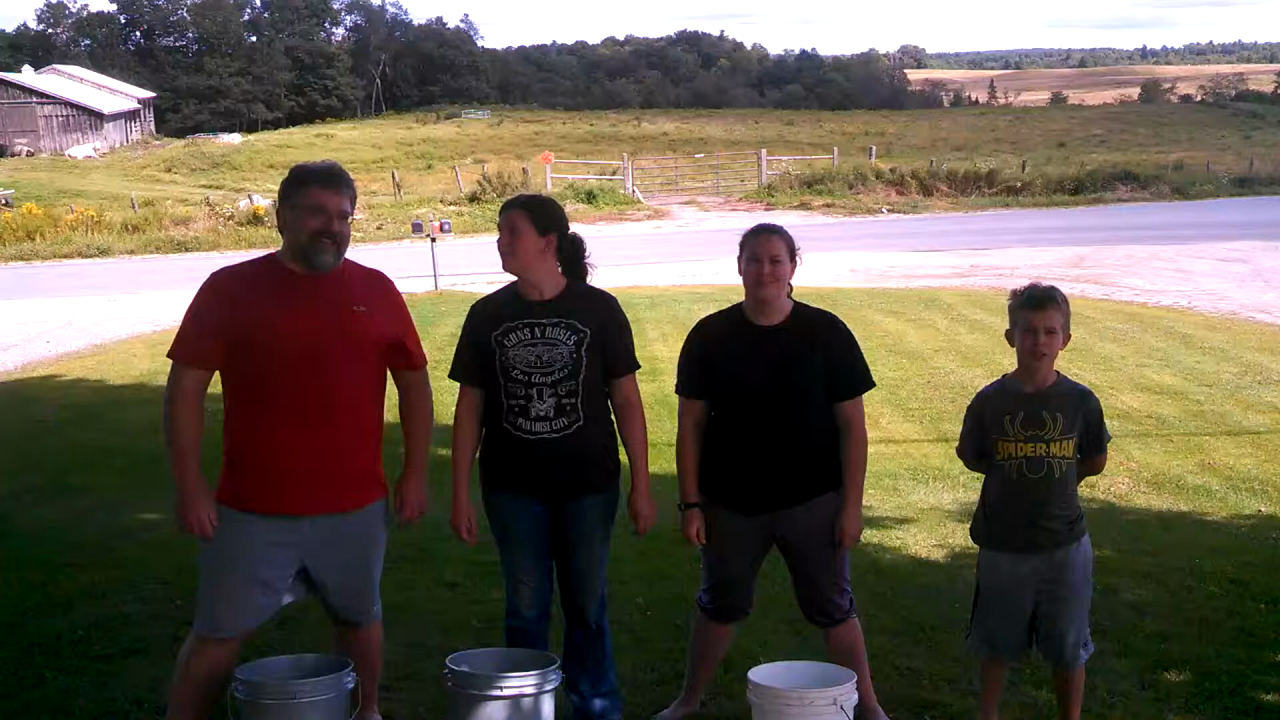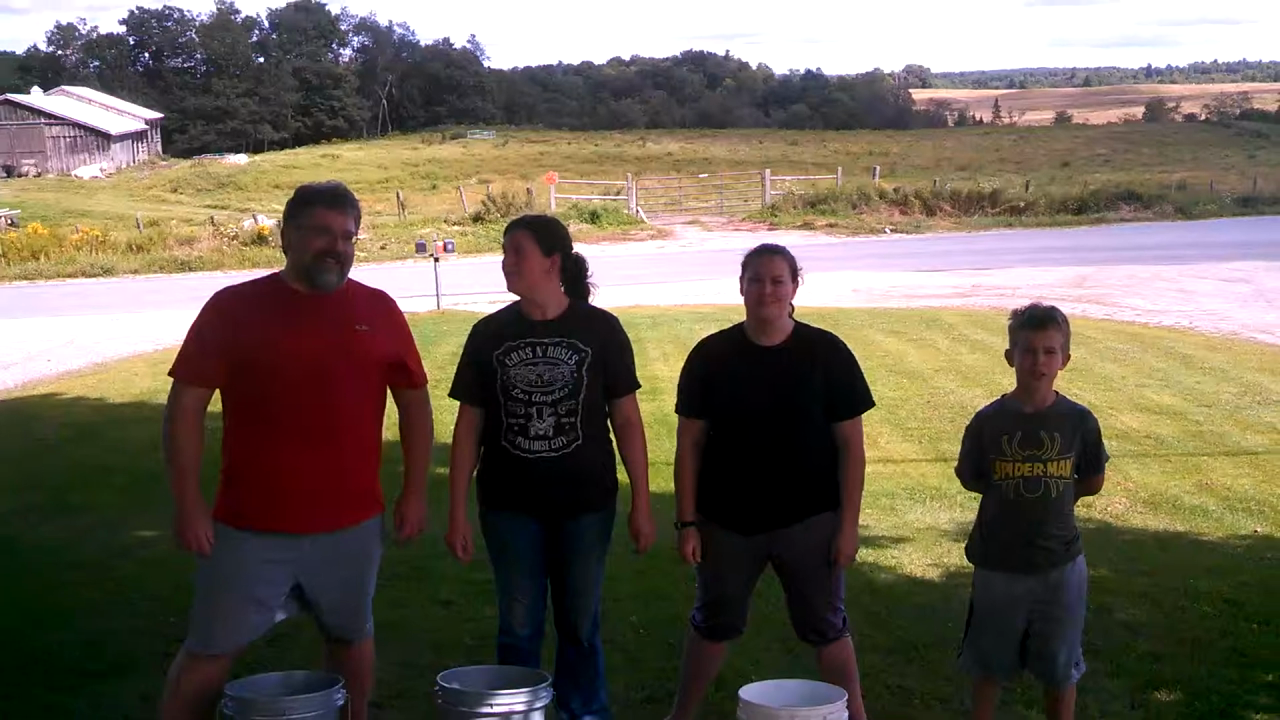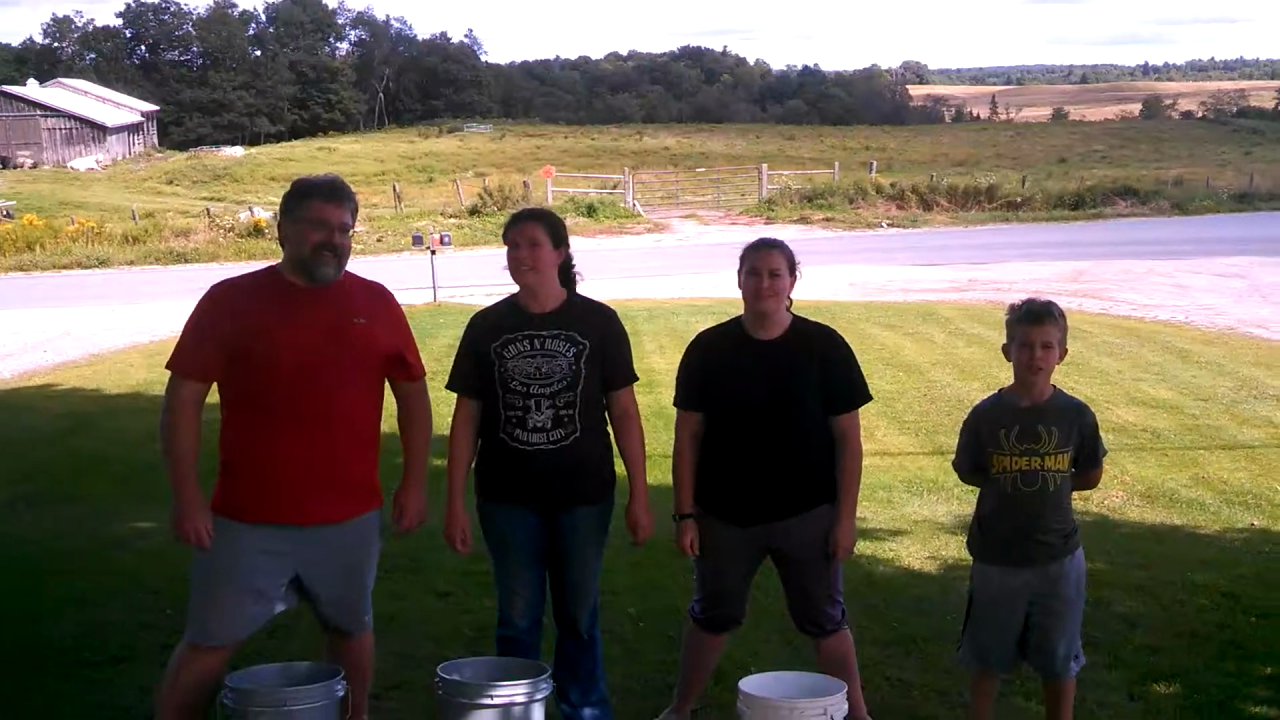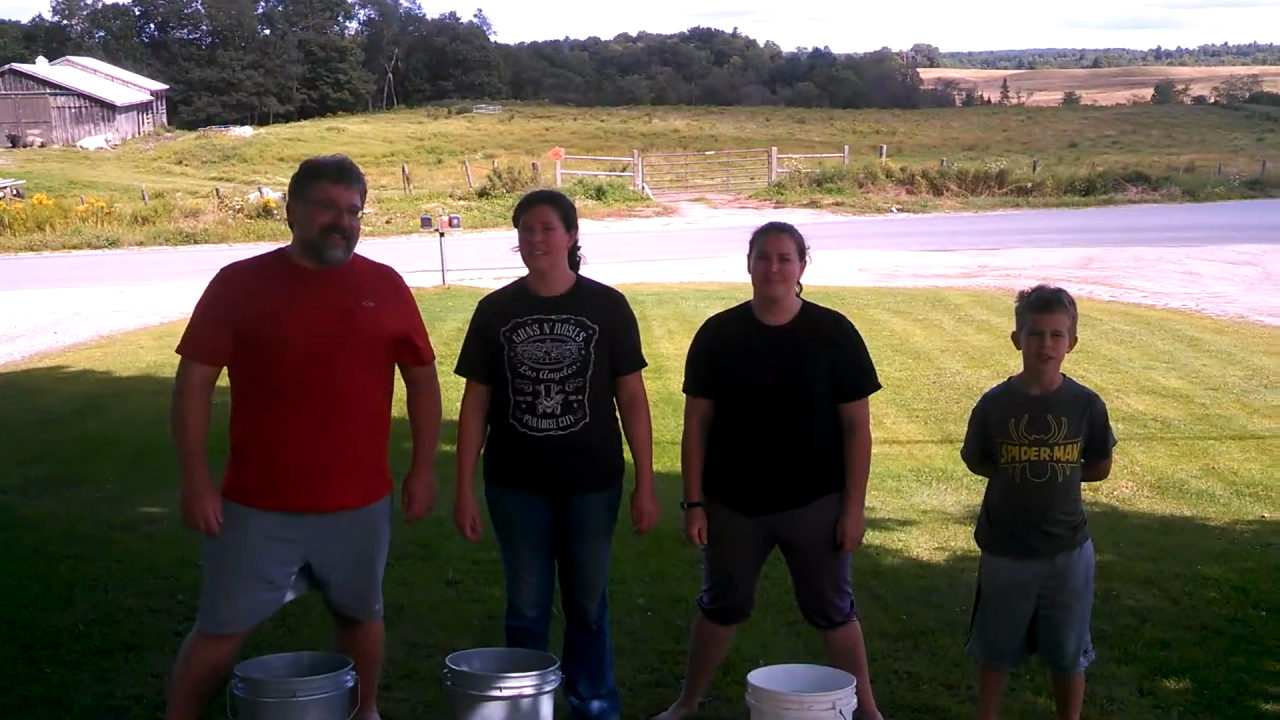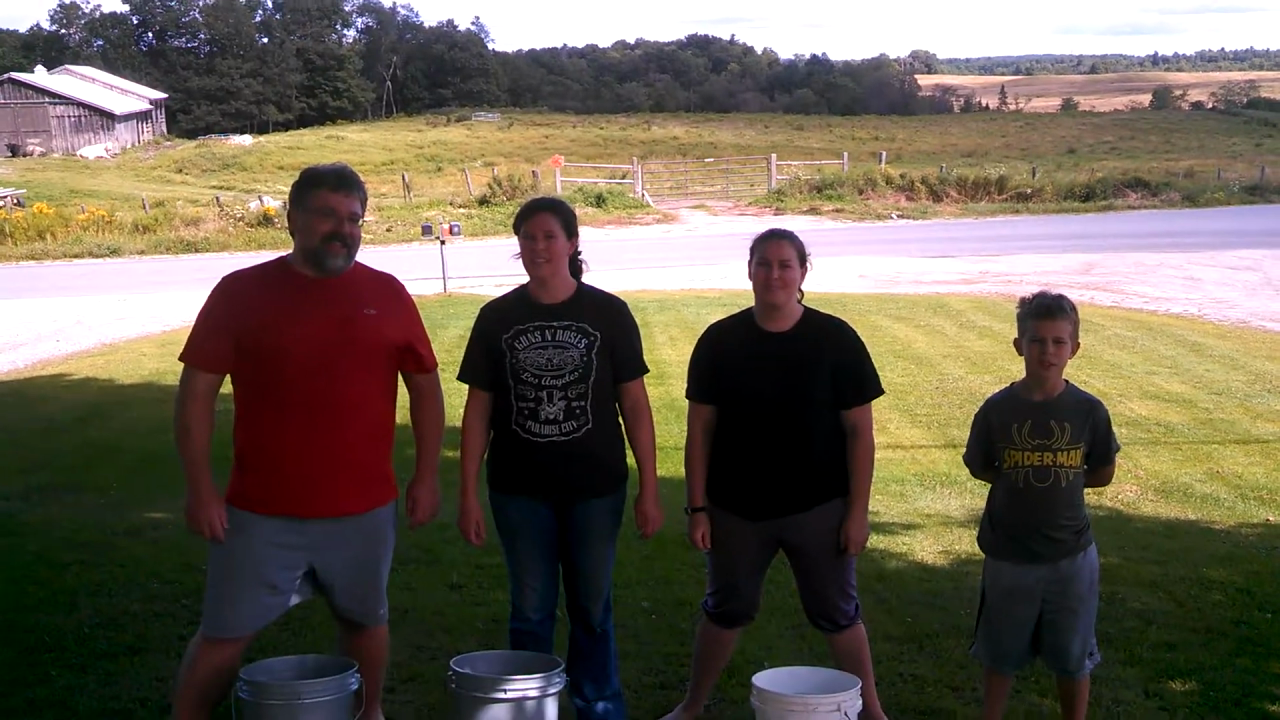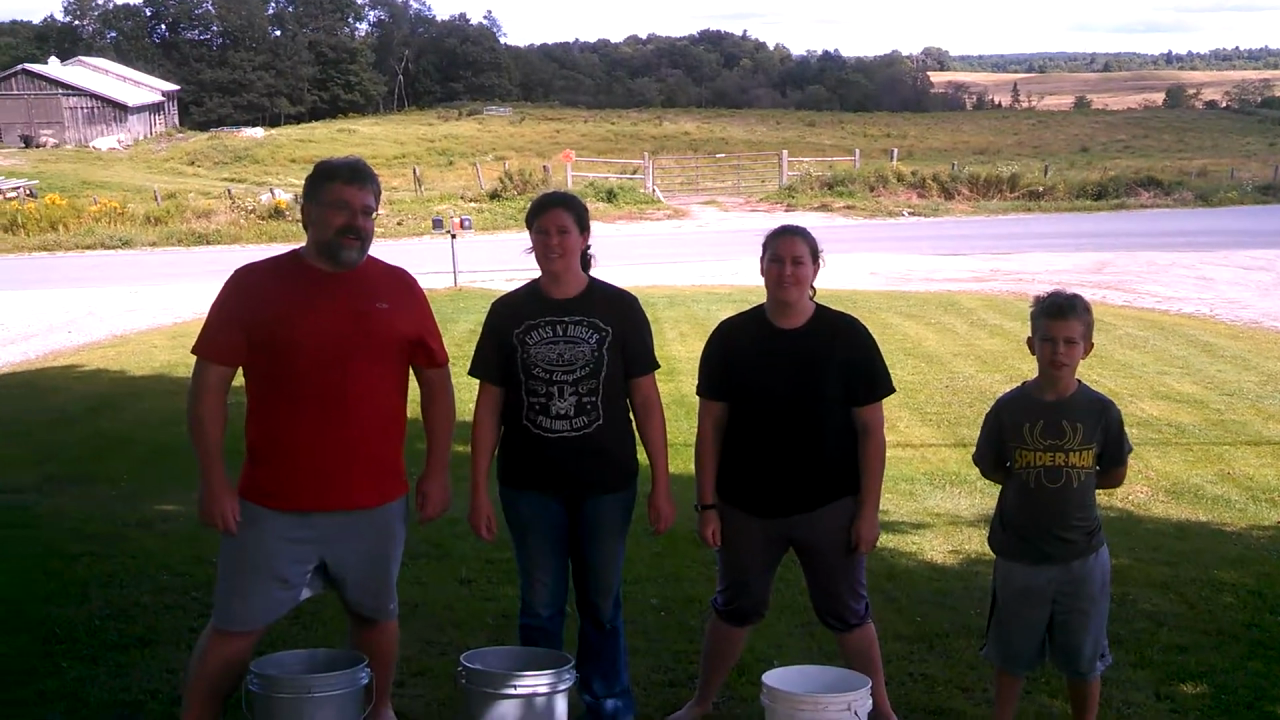
dt=0.2s
person 1, frame 1
left shoulder: (376, 291)
right shoulder: (229, 288)
left elbow: (413, 380)
right elbow: (186, 385)
left wrist: (415, 472)
right wrist: (189, 483)
left hip: (353, 505)
right hip: (253, 509)
left knee: (359, 617)
right knee: (218, 633)
person 1, frame 2
left shoulder: (377, 310)
right shoulder: (232, 307)
left elbow: (413, 399)
right elbow: (186, 405)
left wrist: (414, 490)
right wrist: (188, 501)
left hip: (350, 524)
right hip: (248, 526)
left knee: (351, 636)
right knee: (210, 650)
person 1, frame 3
left shoulder: (375, 302)
right shoulder: (230, 300)
left elbow: (412, 392)
right elbow: (184, 397)
left wrist: (414, 482)
right wrist: (186, 494)
left hip: (349, 516)
right hip: (247, 519)
left knee: (350, 627)
right knee: (209, 641)
person 1, frame 4
left shoulder: (386, 286)
right shoulder: (238, 283)
left elbow: (421, 376)
right elbow: (194, 380)
left wrist: (423, 468)
right wrist: (195, 479)
left hip: (359, 502)
right hip: (257, 505)
left knee: (360, 615)
right knee: (219, 629)
person 1, frame 5
left shoulder: (387, 293)
right shoulder: (240, 291)
left elbow: (424, 383)
right elbow: (197, 389)
left wrist: (426, 474)
right wrist: (200, 487)
left hip: (364, 508)
right hip: (261, 511)
left knee: (364, 619)
right knee: (223, 633)
person 1, frame 6
left shoulder: (399, 288)
right shoulder: (253, 284)
left elbow: (435, 378)
right elbow: (210, 381)
left wrist: (437, 469)
right wrist: (213, 479)
left hip: (374, 501)
right hip: (273, 503)
left knee: (375, 614)
right knee: (234, 627)
person 2, frame 1
left shoulder: (598, 309)
right shoulder: (487, 315)
left elbow: (626, 398)
right elbow: (471, 404)
left wrist: (641, 484)
right wrist: (460, 491)
left hip: (587, 483)
right hip: (512, 485)
left knee: (586, 605)
right knee: (525, 605)
person 2, frame 2
left shoulder: (600, 329)
right shoulder: (489, 334)
left elbow: (626, 418)
right elbow: (470, 425)
left wrist: (641, 503)
right wrist: (457, 510)
left hip: (584, 502)
right hip: (509, 505)
left knee: (580, 623)
right knee: (519, 625)
person 2, frame 3
left shoulder: (598, 322)
right shoulder: (486, 326)
left elbow: (624, 410)
right elbow: (467, 416)
left wrist: (639, 495)
right wrist: (455, 501)
left hip: (582, 494)
right hip: (507, 497)
left knee: (578, 615)
right knee: (518, 616)
person 2, frame 4
left shoulder: (607, 306)
right shoulder: (495, 310)
left elbow: (632, 396)
right elbow: (476, 400)
left wrist: (645, 483)
right wrist: (464, 487)
left hip: (592, 481)
right hip: (515, 483)
left knee: (587, 604)
right knee: (526, 606)
person 2, frame 5
left shoulder: (608, 313)
right shoulder: (497, 317)
left elbow: (634, 402)
right elbow: (479, 407)
left wrist: (648, 489)
right wrist: (468, 493)
left hip: (595, 486)
right hip: (519, 489)
left knee: (591, 608)
right knee: (530, 609)
person 2, frame 6
left shoulder: (619, 308)
right shoulder: (508, 312)
left elbow: (645, 398)
right elbow: (489, 402)
left wrist: (660, 484)
right wrist: (478, 489)
left hip: (605, 482)
right hip: (529, 484)
left knee: (601, 603)
right knee: (540, 605)
person 3, frame 1
left shoulder: (826, 332)
right shoulder: (710, 335)
left elbow: (851, 424)
right elbow: (691, 423)
left wrist: (852, 503)
right wrist: (690, 501)
left hip: (812, 500)
right hip: (730, 502)
left knee: (834, 607)
right knee: (718, 605)
person 3, frame 2
left shoulder: (826, 352)
right shoulder: (711, 355)
left elbow: (850, 444)
right elbow: (690, 443)
left wrist: (848, 524)
right wrist: (688, 521)
left hip: (809, 520)
right hip: (727, 522)
left knee: (826, 627)
right knee: (713, 624)
person 3, frame 3
left shoulder: (824, 346)
right shoulder: (709, 348)
left elbow: (847, 437)
right elbow: (688, 436)
left wrist: (846, 516)
right wrist: (685, 513)
left hip: (807, 512)
right hip: (725, 514)
left knee: (824, 620)
right knee: (712, 616)
person 3, frame 4
left shoulder: (834, 332)
right shoulder: (717, 334)
left elbow: (856, 425)
right elbow: (698, 423)
left wrist: (854, 506)
right wrist: (694, 501)
left hip: (815, 501)
right hip: (734, 502)
left knee: (834, 611)
right knee: (720, 607)
person 3, frame 5
left shoulder: (836, 338)
right shoulder: (719, 340)
left elbow: (859, 430)
right elbow: (701, 428)
left wrist: (857, 510)
right wrist: (697, 506)
left hip: (819, 506)
right hip: (737, 507)
left knee: (838, 614)
right knee: (724, 610)
person 3, frame 6
left shoulder: (848, 336)
right shoulder: (731, 337)
left elbow: (871, 428)
right elbow: (712, 425)
left wrist: (869, 509)
right wrist: (707, 503)
left hip: (830, 504)
right hip: (747, 505)
left knee: (848, 613)
right knee: (734, 609)
person 4, frame 1
left shoulder: (1081, 400)
right shoulder: (989, 400)
left elbow: (1095, 463)
right elbow: (972, 459)
left wrist: (1038, 476)
right wrist: (1013, 476)
left hip: (1065, 543)
right hip: (1002, 543)
left knee: (1069, 648)
right knee: (996, 644)
person 4, frame 2
left shoulder: (1079, 421)
right shoulder: (988, 420)
left elbow: (1092, 483)
right elbow: (971, 480)
left wrist: (1049, 495)
right wrist: (1011, 493)
left hip: (1060, 564)
right hip: (998, 564)
left knee: (1061, 667)
right knee: (989, 663)
person 4, frame 3
left shoulder: (1076, 414)
right shoulder: (986, 414)
left elbow: (1091, 476)
right elbow: (969, 473)
left wrist: (1048, 488)
right wrist: (1009, 487)
left hip: (1058, 558)
right hip: (996, 557)
left knee: (1060, 660)
right knee: (988, 657)
person 4, frame 4
left shoulder: (1086, 404)
right shoulder: (994, 403)
left elbow: (1101, 468)
right elbow: (976, 462)
left wrist: (1053, 480)
right wrist: (1031, 479)
left hip: (1067, 550)
right hip: (1004, 549)
left knee: (1069, 654)
right knee: (996, 650)
person 4, frame 5
left shoulder: (1089, 410)
right shoulder: (997, 409)
left elbow: (1103, 474)
right elbow: (979, 468)
left wrist: (1060, 483)
right wrist: (1019, 483)
left hip: (1071, 554)
right hip: (1008, 554)
left knee: (1074, 658)
right knee: (1000, 654)
person 4, frame 6
left shoulder: (1101, 411)
right shoulder: (1008, 408)
left elbow: (1115, 476)
right elbow: (991, 469)
left wrist: (1071, 484)
right wrist: (1032, 485)
left hip: (1082, 556)
right hip: (1019, 555)
left knee: (1084, 660)
right knee: (1011, 655)
